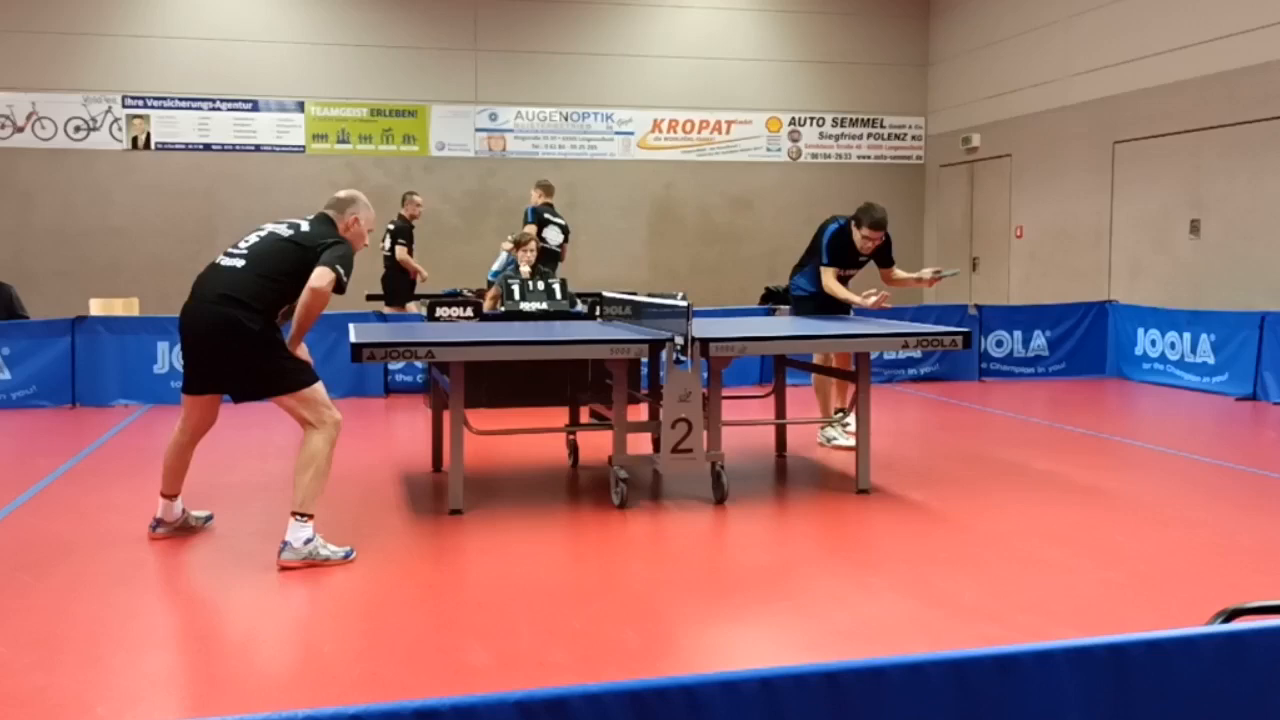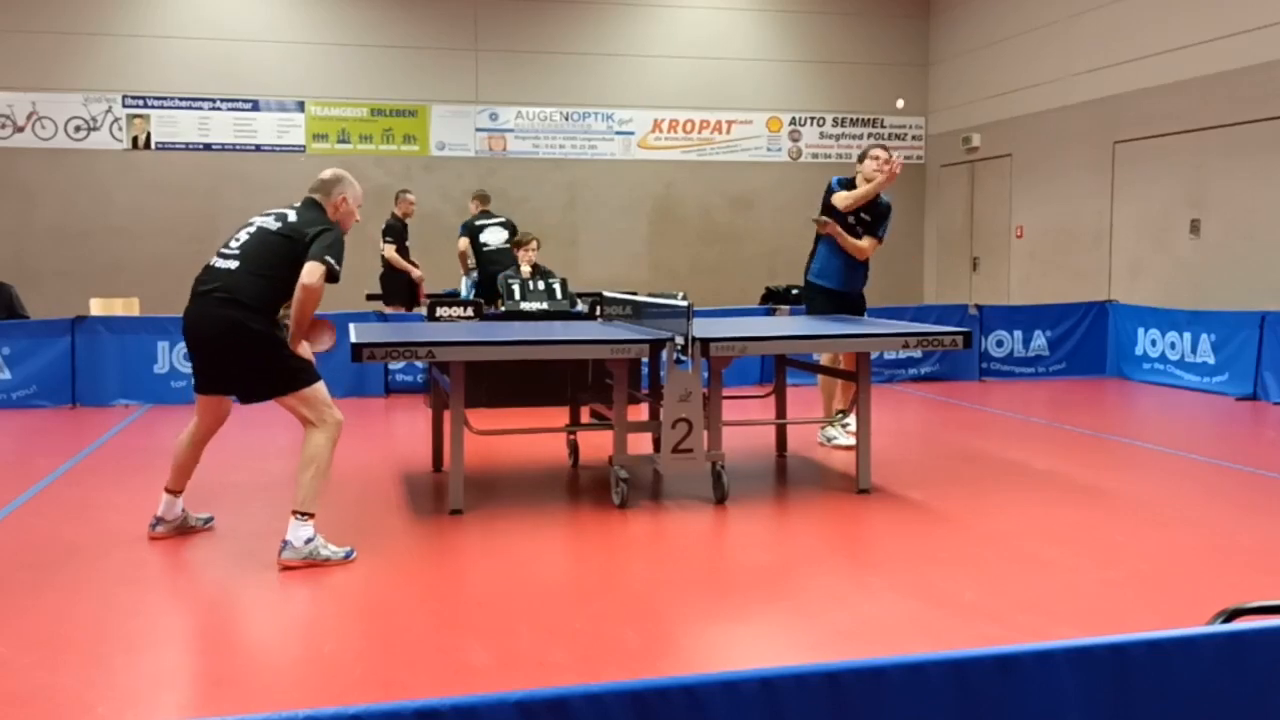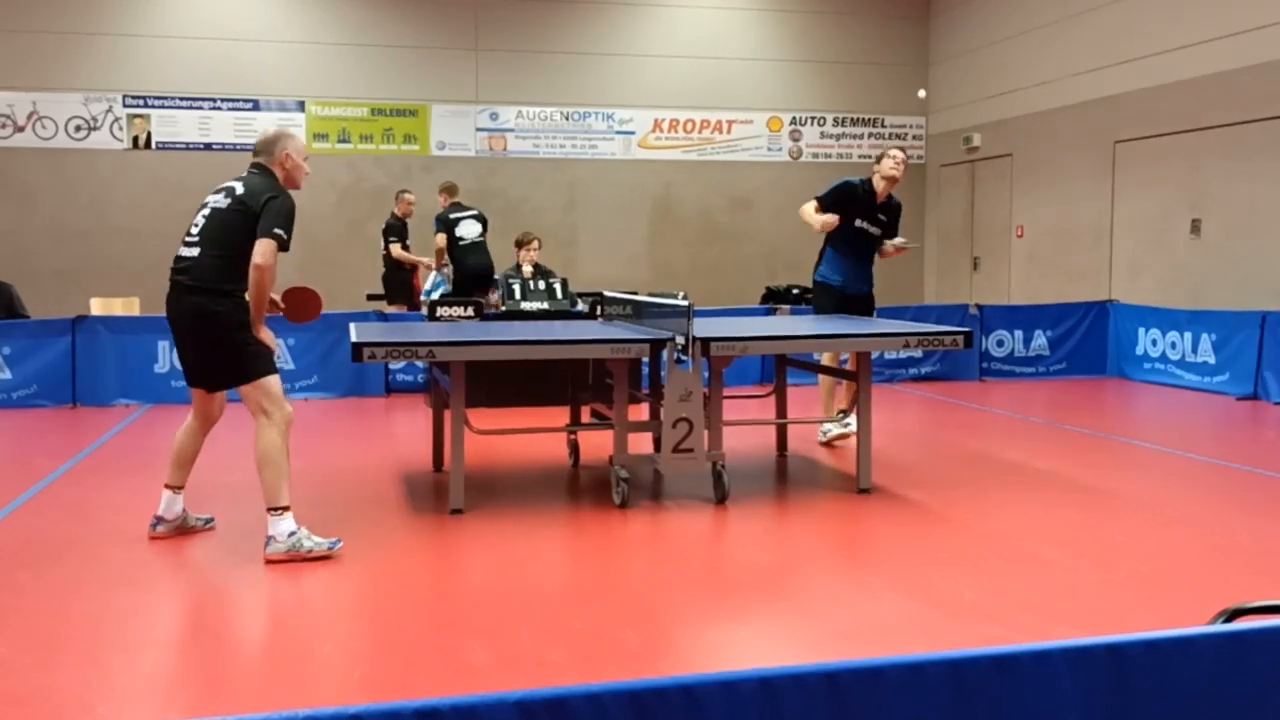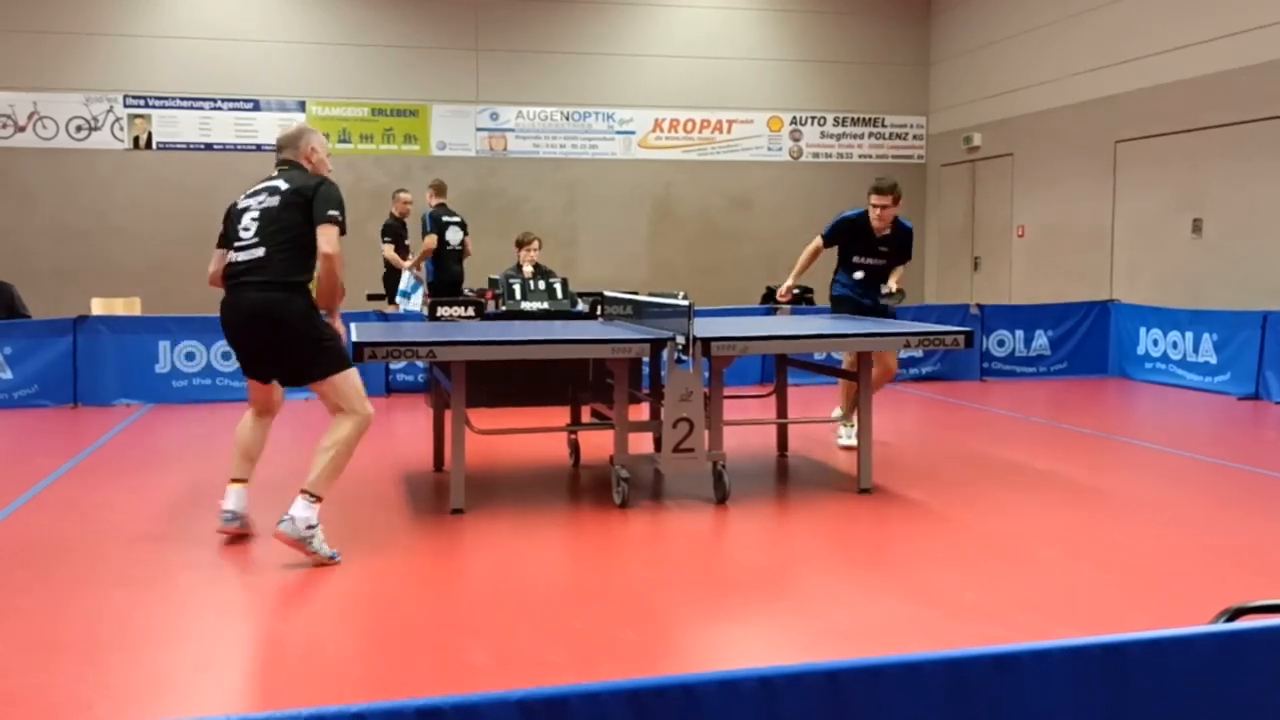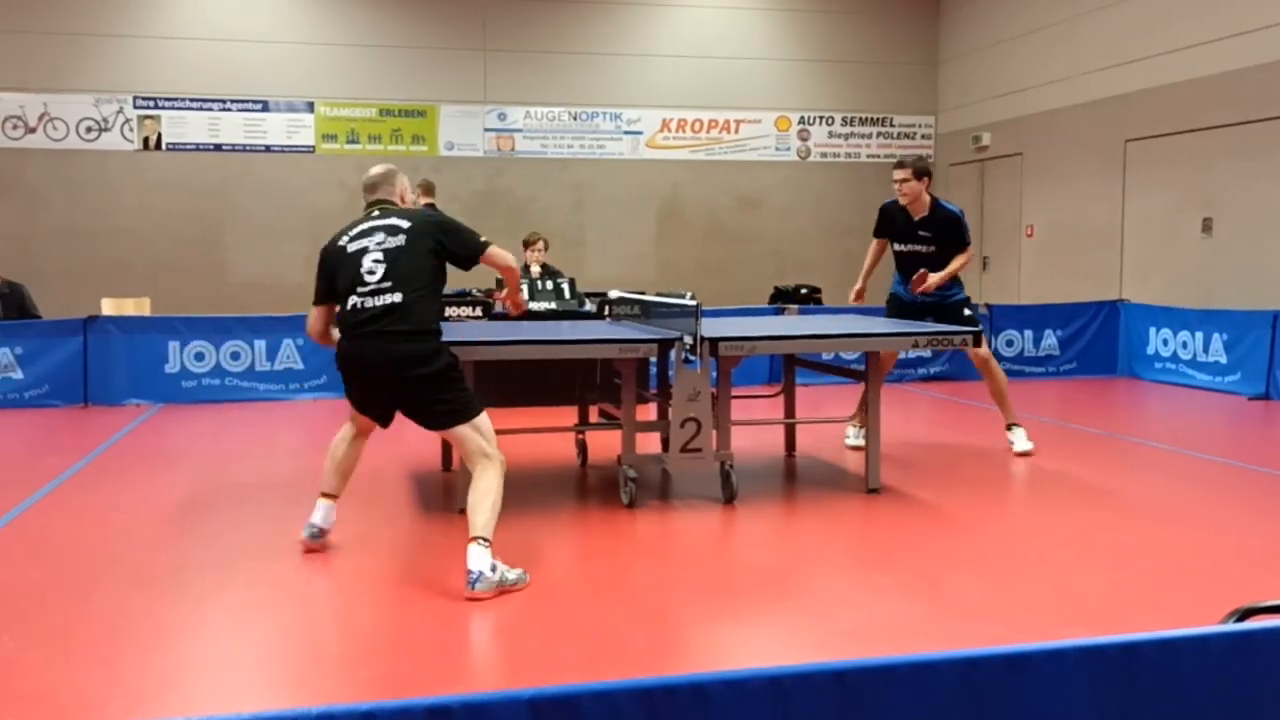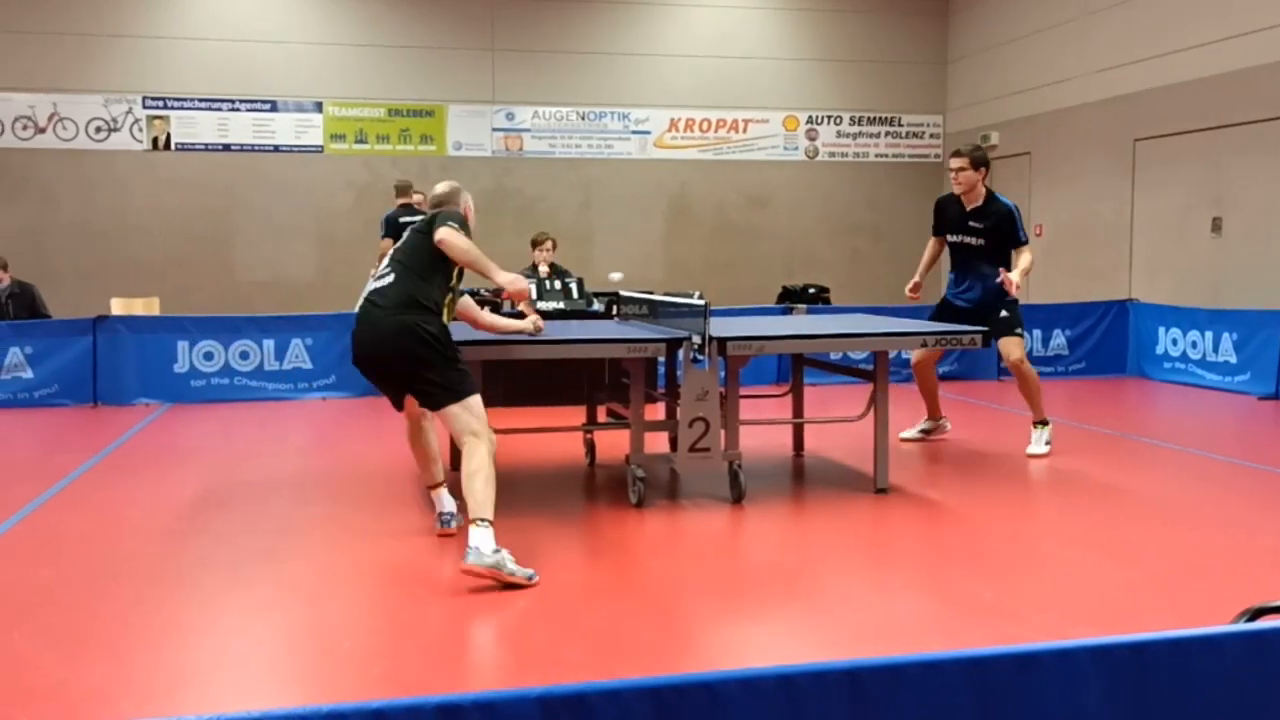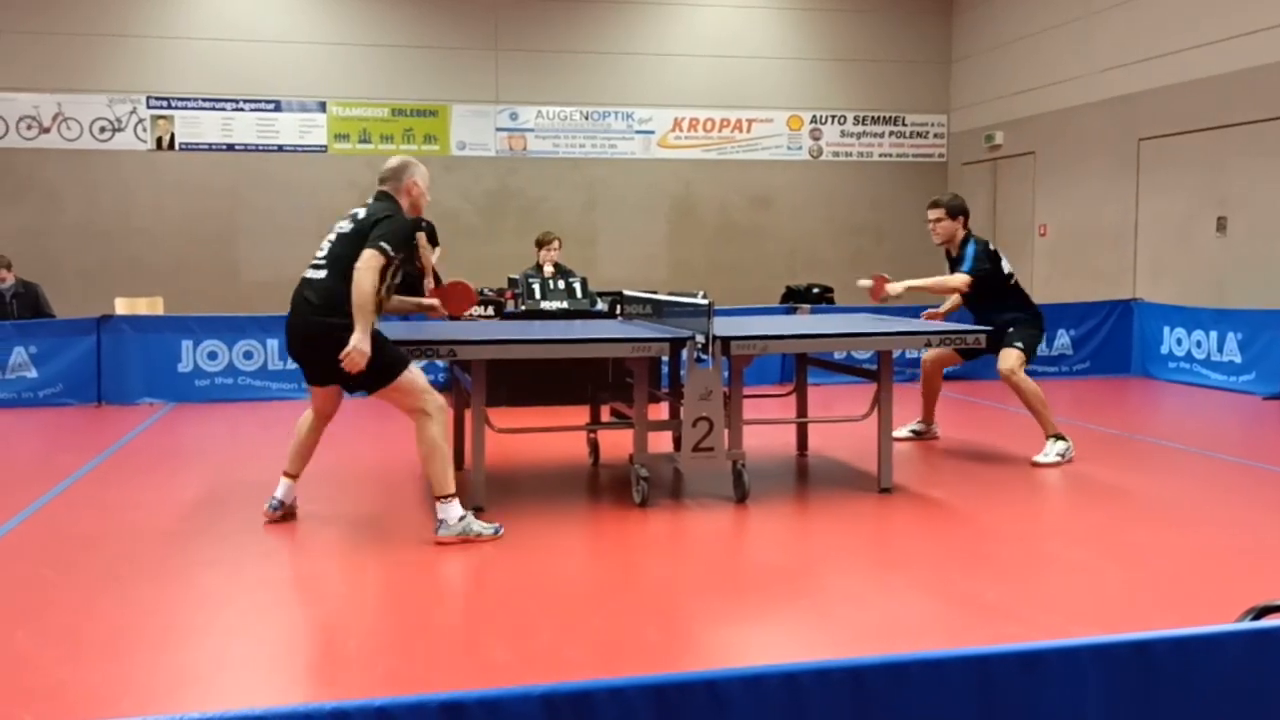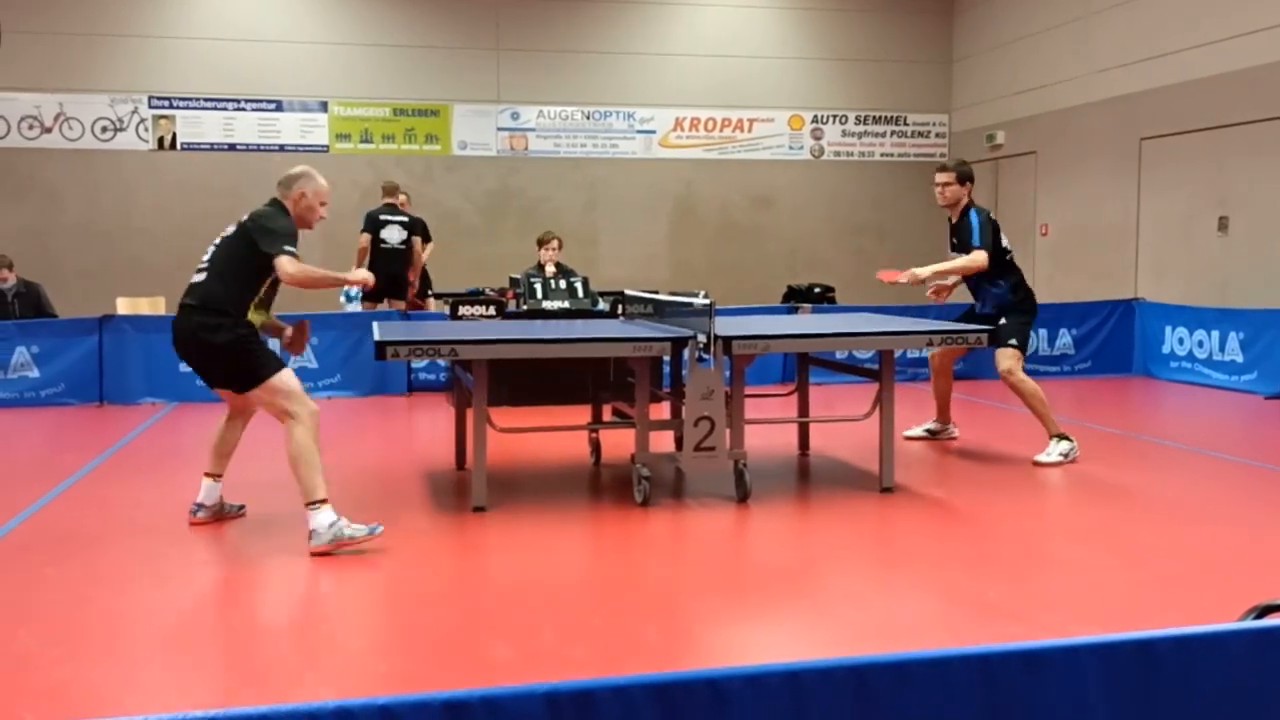
dt=0.4s
person 1, frame 1
left shoulder: (285, 229)
right shoulder: (336, 246)
right elbow: (318, 287)
right wrist: (295, 342)
left hip: (198, 314)
right hip: (238, 324)
left knee: (194, 423)
right knee: (324, 421)
left ankle: (168, 515)
right ankle: (299, 540)
person 1, frame 2
left shoulder: (274, 218)
right shoulder: (327, 233)
right elbow: (310, 283)
left wrist: (285, 328)
right wrist: (297, 340)
left hip: (200, 316)
right hip: (240, 324)
left knee: (208, 418)
right knee: (324, 421)
left ankle: (169, 514)
right ankle: (300, 539)
person 1, frame 3
left shoulder: (229, 190)
right shoulder: (276, 198)
right elbow: (261, 263)
left wrist: (258, 298)
right wrist: (258, 324)
left hip: (184, 304)
right hip: (215, 310)
left knee: (206, 411)
right knee: (274, 412)
left ankle: (169, 512)
right ankle: (282, 532)
person 1, frame 4
left shoulder: (247, 196)
right shoulder: (318, 187)
left elbow: (217, 272)
right elbow: (329, 250)
right wrist: (331, 313)
left hip: (237, 311)
right hip: (284, 309)
left knee: (264, 407)
right knee: (354, 411)
left ankle: (234, 508)
right ankle: (301, 515)
person 1, frame 5
left shoulder: (338, 243)
right shoulder: (428, 223)
left elbow: (316, 328)
right elbow: (506, 263)
left wrist: (343, 343)
right wrist: (514, 294)
left hip: (360, 355)
right hip: (420, 359)
left knee: (358, 426)
right knee: (487, 458)
left ankle: (320, 522)
right ankle: (480, 566)
person 1, frame 6
left shoulder: (420, 236)
right shoulder: (449, 222)
left elbow: (468, 314)
right elbow: (449, 239)
left wrist: (521, 325)
right wrist: (498, 274)
left hip: (367, 342)
right hip: (408, 334)
left knee: (415, 411)
right knee: (476, 438)
left ankle: (447, 508)
right ankle: (484, 548)
person 1, frame 7
left shoulder: (360, 217)
right shoulder: (397, 222)
right elbow: (366, 269)
left wrist: (416, 306)
right wrist: (362, 333)
left hip: (301, 325)
right hip: (337, 330)
left knee: (323, 407)
right knee: (431, 410)
left ankle: (282, 497)
right ankle: (451, 516)
person 1, frame 8
left shoulder: (259, 225)
right shoulder: (277, 224)
right elbow: (290, 272)
left wrist: (278, 331)
right wrist: (349, 278)
left hip: (198, 329)
right hip: (218, 334)
left knee: (243, 405)
right knee: (301, 414)
left ankle: (207, 500)
right ankle: (323, 522)
person 2, frame 1
left shoulder: (881, 241)
right shoulder: (833, 232)
left elbow: (890, 274)
right elbow: (828, 282)
left wrist: (918, 278)
right wrist: (860, 301)
left hip: (837, 297)
right hip: (807, 293)
left knee: (845, 355)
right knee: (823, 354)
left ankle: (841, 413)
right ankle: (827, 428)
person 2, frame 2
left shoulder: (883, 207)
right shoulder: (839, 185)
left elbow: (864, 251)
right elbow: (843, 203)
left wrist: (834, 231)
right wrist: (880, 183)
left hip: (852, 289)
right hip: (822, 284)
left knee: (853, 354)
right knee: (831, 352)
left ankle: (844, 413)
right ankle: (827, 427)
person 2, frame 3
left shoulder: (894, 208)
right shoulder: (849, 188)
left elbow: (883, 250)
right elbow: (809, 207)
left wrist: (896, 247)
right wrist: (817, 218)
left hip: (862, 289)
right hip: (830, 283)
right knee: (832, 349)
left ankle: (845, 413)
right ankle: (828, 422)
person 2, frame 4
left shoulder: (904, 232)
right shoulder: (847, 223)
left elbow: (900, 263)
right elbow: (817, 245)
left wrist: (893, 281)
right wrist: (792, 279)
left hip: (880, 301)
right hip: (847, 296)
left knee: (888, 369)
right knee: (856, 354)
left ankle: (849, 408)
right ankle: (845, 422)
person 2, frame 5
left shoulder: (950, 216)
right shoulder: (889, 212)
left elbow: (965, 253)
right elbow: (879, 243)
left wrist: (939, 276)
right wrist: (862, 281)
left hip: (949, 296)
right hip: (905, 296)
left knee: (983, 357)
right knee: (884, 358)
left ankle: (1014, 427)
right ankle: (859, 424)
person 2, frame 6
left shoulder: (1003, 210)
right shoulder: (944, 205)
left elbow: (1024, 251)
left wrist: (1017, 275)
right wrist: (918, 276)
left hip: (996, 300)
right hip: (956, 300)
left knee: (1015, 358)
right knee: (920, 361)
left ankle: (1040, 425)
right ankle: (936, 420)
person 2, frame 7
left shoulder: (976, 250)
right shoulder: (952, 253)
left elbow: (960, 282)
left wrist: (907, 284)
right wrist: (945, 309)
left hip: (1018, 324)
right hip: (988, 325)
left knee: (1009, 369)
right knee: (931, 360)
left ankle: (1057, 440)
right ankle: (926, 423)
person 2, frame 8
left shoulder: (975, 219)
right shoulder: (956, 221)
left elbow: (980, 261)
left wrist: (929, 270)
right wrist: (948, 281)
left hip: (1012, 306)
right hip: (984, 307)
left knee: (1008, 370)
right knee: (939, 357)
left ankle: (1062, 440)
right ankle: (943, 424)
